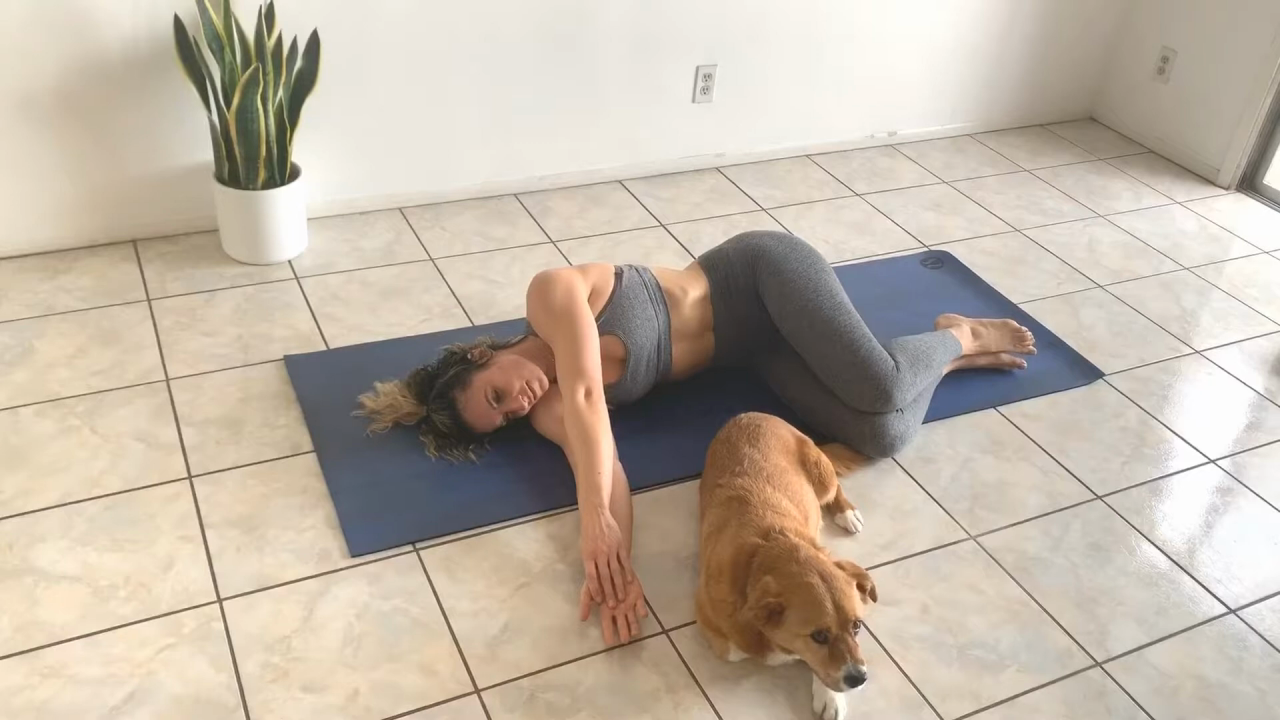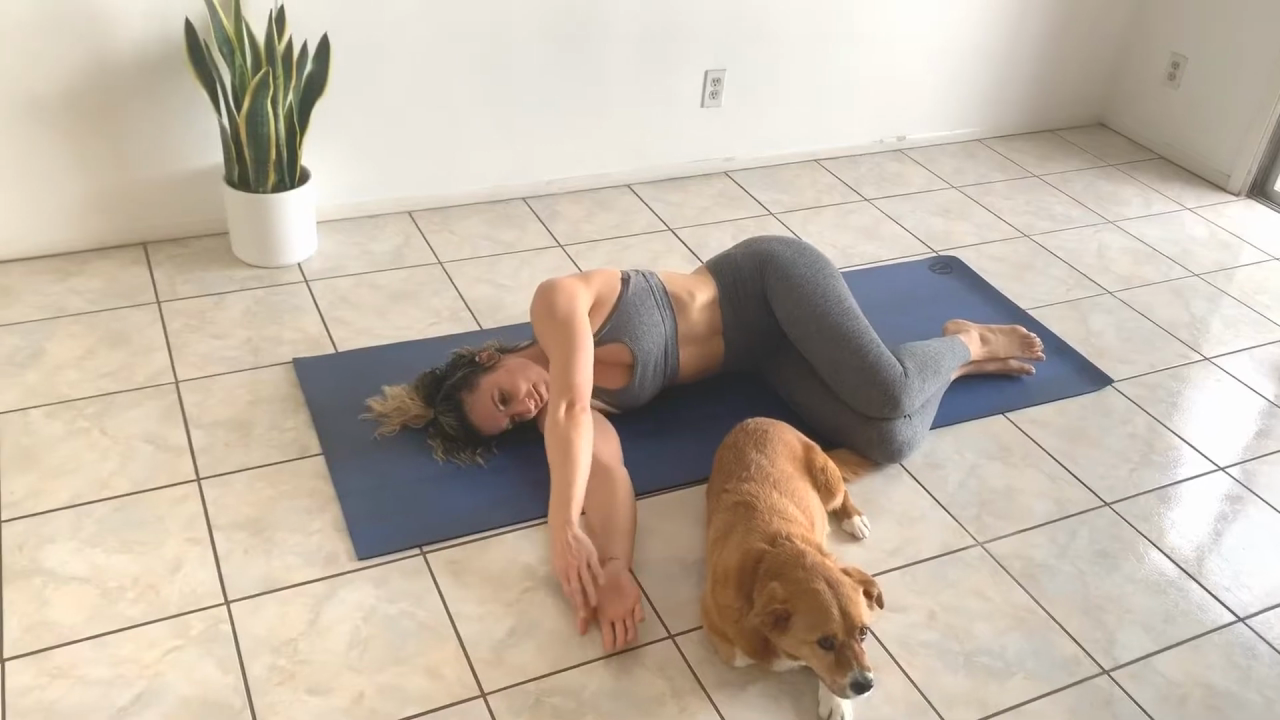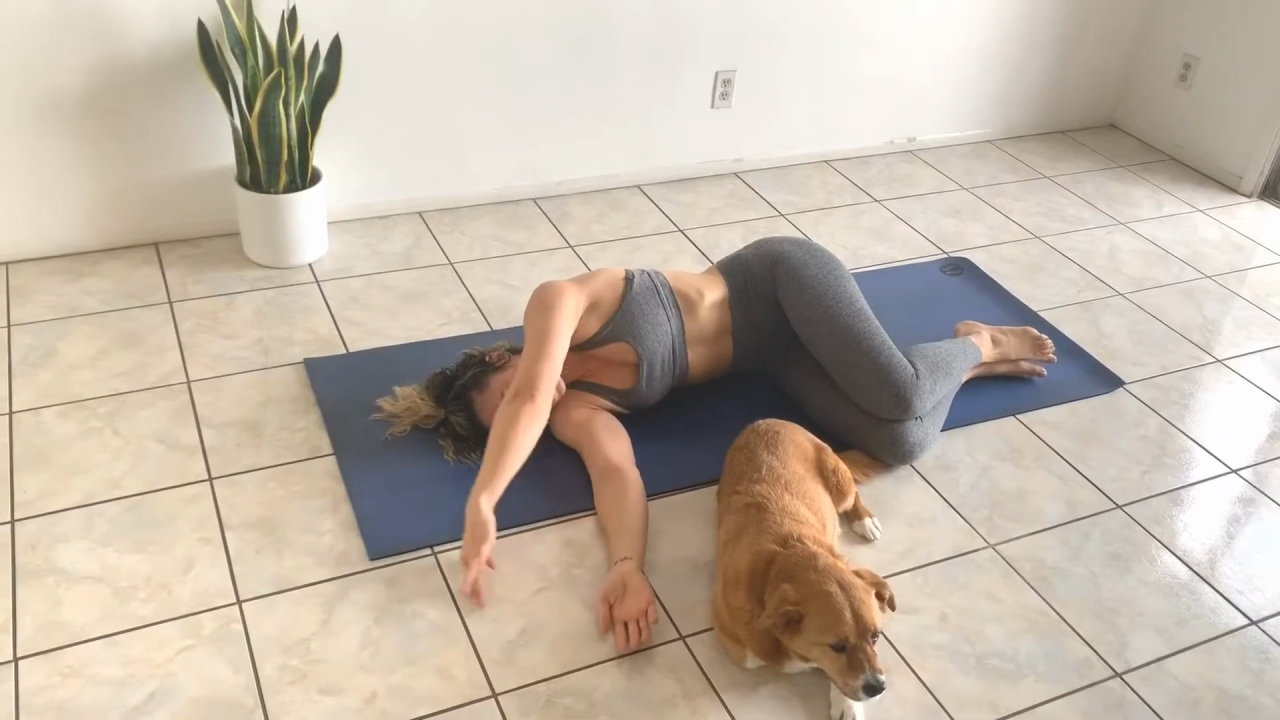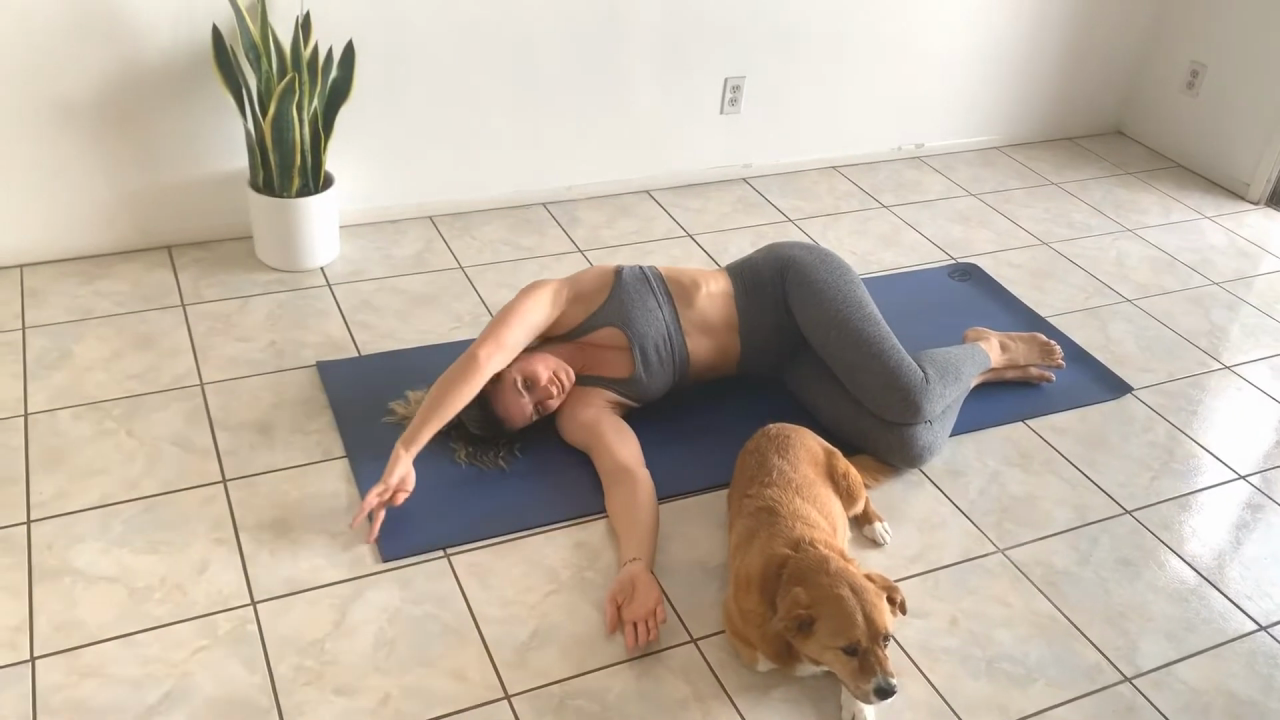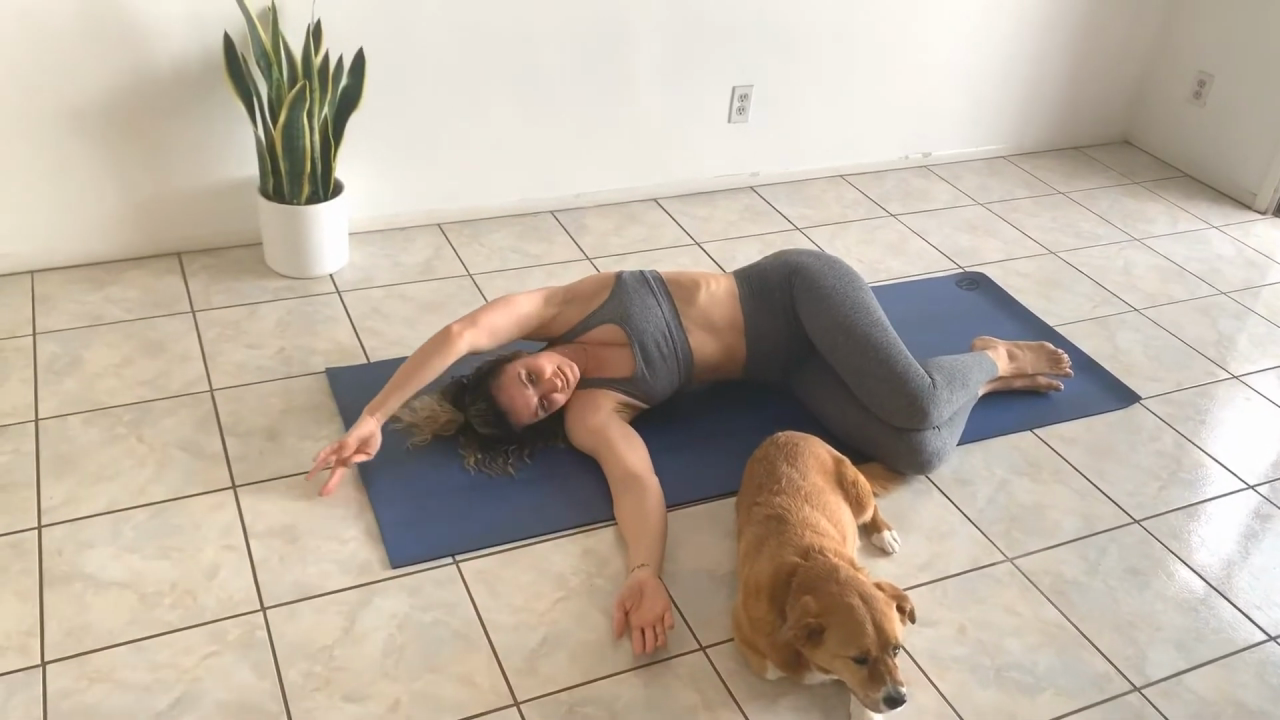
dt=0.5s
person 1, frame 1
left shoulder: (548, 294)
right shoulder: (549, 411)
left elbow: (586, 394)
right elbow: (600, 458)
left wrist: (596, 519)
right wrist: (615, 560)
left hip: (762, 271)
right hip: (750, 347)
left knee: (880, 393)
right knee: (880, 434)
left ankle: (957, 337)
right ankle: (946, 354)
person 1, frame 2
left shoulder: (556, 301)
right shoulder: (562, 414)
left elbow: (570, 406)
right elbow: (607, 468)
left wrist: (566, 529)
right wrist: (615, 564)
left hip: (770, 275)
right hip: (758, 351)
left knee: (888, 398)
right knee: (886, 441)
left ankle: (965, 343)
right ankle: (956, 360)
person 1, frame 3
left shoulder: (554, 302)
right shoulder: (577, 414)
left elbow: (535, 396)
right elbow: (617, 472)
left wrist: (481, 507)
right wrist: (626, 566)
left hip: (781, 276)
right hip: (767, 353)
left knee: (899, 399)
right knee: (899, 443)
left ankle: (976, 345)
right ankle: (971, 360)
person 1, frame 4
left shoulder: (555, 303)
right shoulder: (582, 413)
left elbow: (481, 358)
right elbow: (626, 472)
left wrist: (404, 449)
right wrist: (635, 566)
left hip: (789, 279)
right hip: (775, 359)
left knee: (909, 403)
right knee: (907, 444)
left ankle: (985, 350)
right ankle: (980, 365)
person 1, frame 5
left shoulder: (559, 310)
right shoulder: (589, 415)
left elbow: (461, 333)
right elbow: (635, 479)
right wrist: (644, 573)
left hip: (797, 287)
right hip: (782, 365)
left knee: (916, 410)
right knee: (916, 452)
left ankle: (992, 361)
right ankle: (985, 373)
